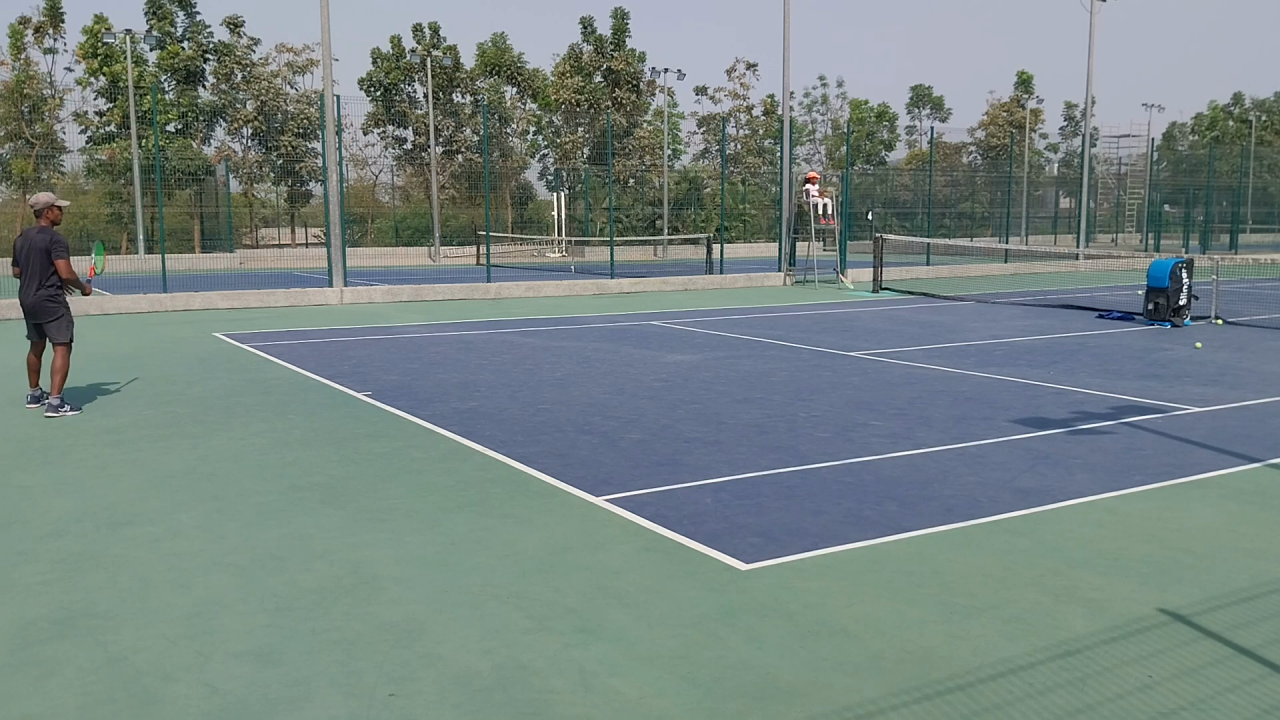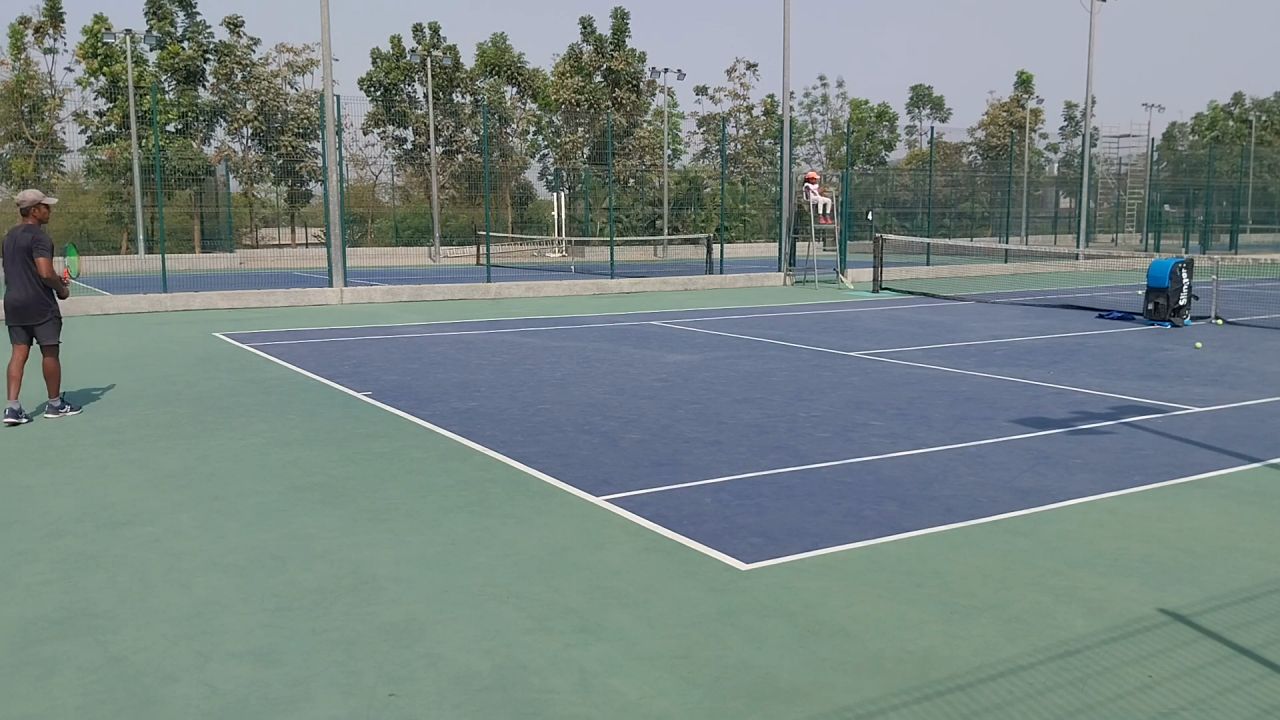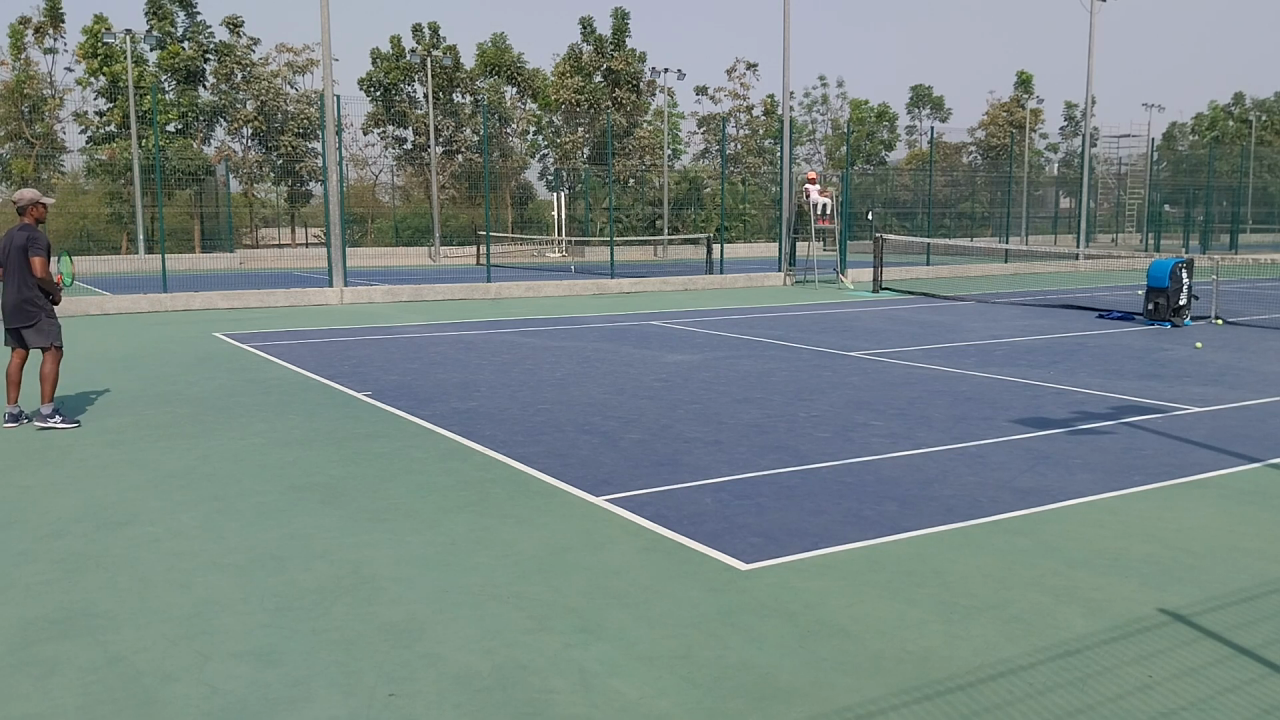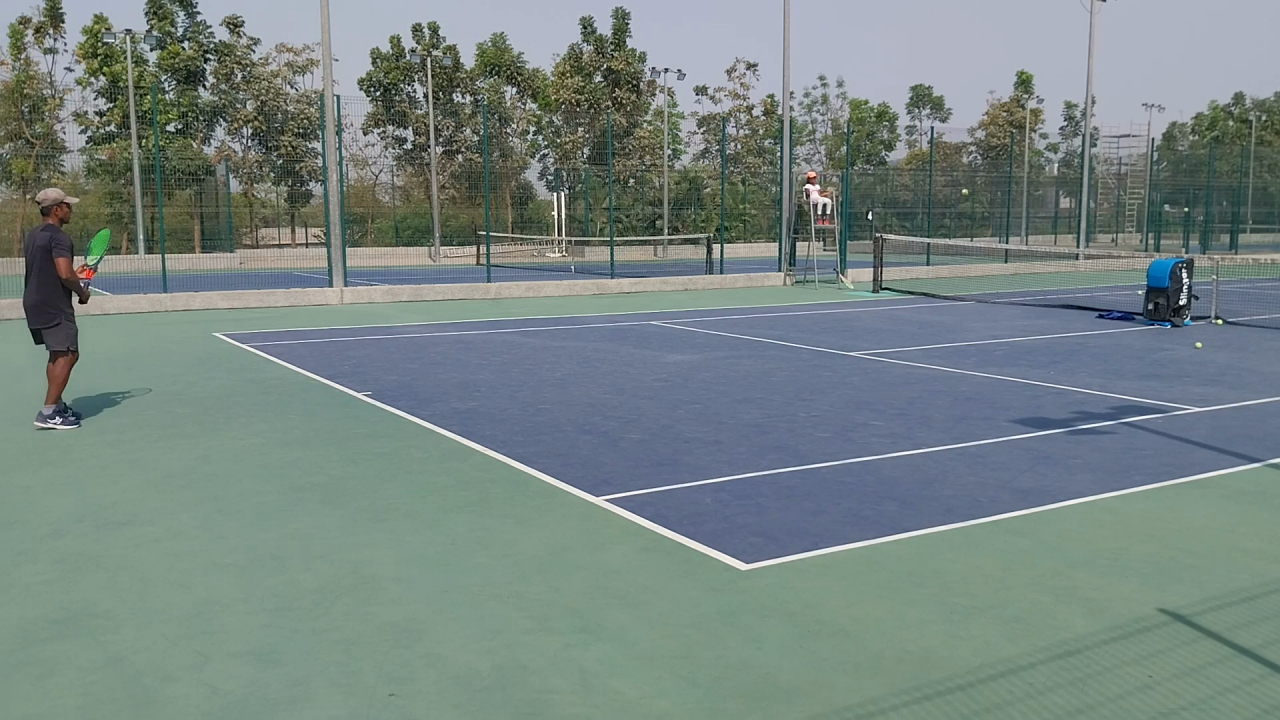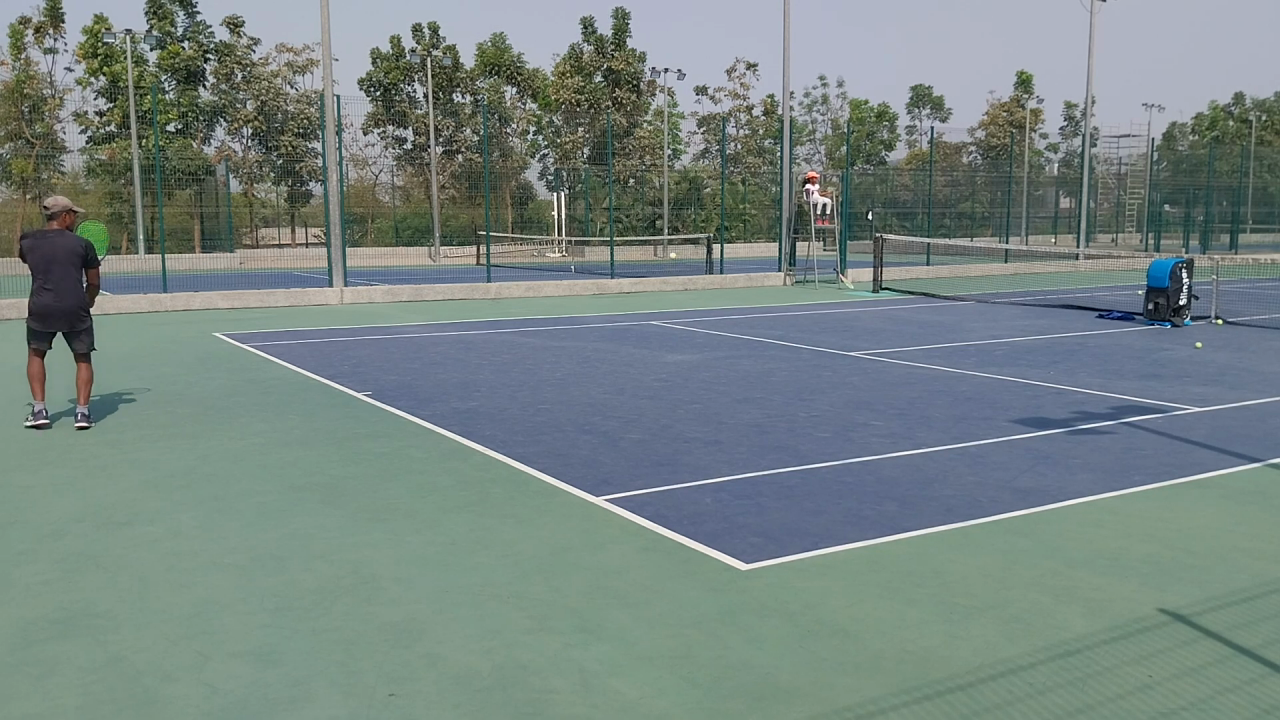
dt=0.5s
person 1, frame 1
left shoulder: (22, 238)
right shoulder: (54, 239)
left elbow: (17, 271)
right elbow: (66, 273)
right wrist: (83, 287)
left hip: (28, 301)
right hip: (51, 302)
left knee: (36, 346)
right knee: (62, 348)
left ankle: (35, 394)
right ankle: (55, 402)
person 1, frame 2
left shoulder: (10, 237)
right shoulder: (39, 237)
right elbow: (45, 273)
left wrist: (54, 281)
right wrist: (61, 288)
left hip: (14, 302)
right hip: (40, 304)
left knee: (19, 353)
right knee: (50, 352)
left ankle: (12, 407)
right ankle: (55, 404)
person 1, frame 3
right shoulder: (35, 236)
right elbow: (41, 273)
right wrist: (55, 291)
right hip: (34, 306)
right knee: (52, 353)
right ankle: (46, 412)
person 1, frame 4
left shoulder: (33, 235)
right shoulder: (57, 237)
right elbow: (65, 274)
left wrist: (74, 272)
right wrist: (82, 292)
left hip: (33, 303)
right hip: (54, 305)
left knee: (57, 355)
right knee: (67, 355)
left ankle: (55, 409)
right ankle: (47, 413)
person 1, frame 5
left shoulder: (27, 242)
right shoulder: (82, 245)
right elbow: (94, 283)
right wrist: (89, 300)
left hip: (40, 309)
right hip: (74, 308)
left knee: (35, 356)
right knee: (83, 360)
left ankle: (39, 409)
right ankle: (82, 411)
